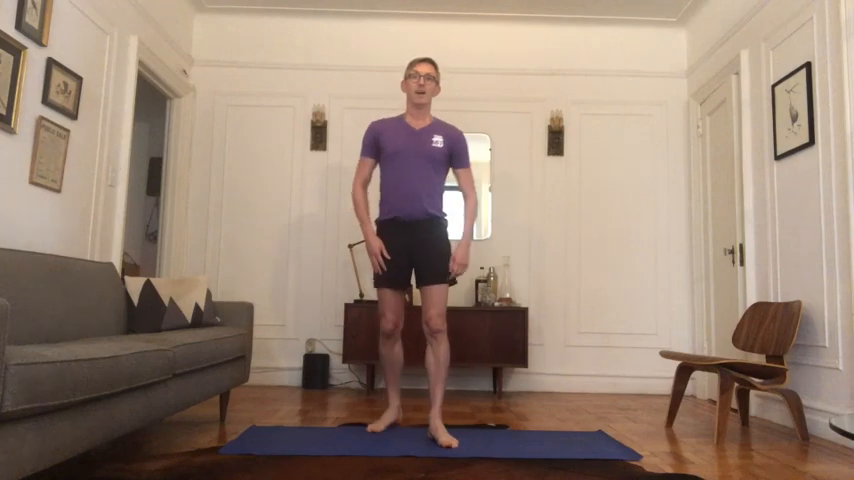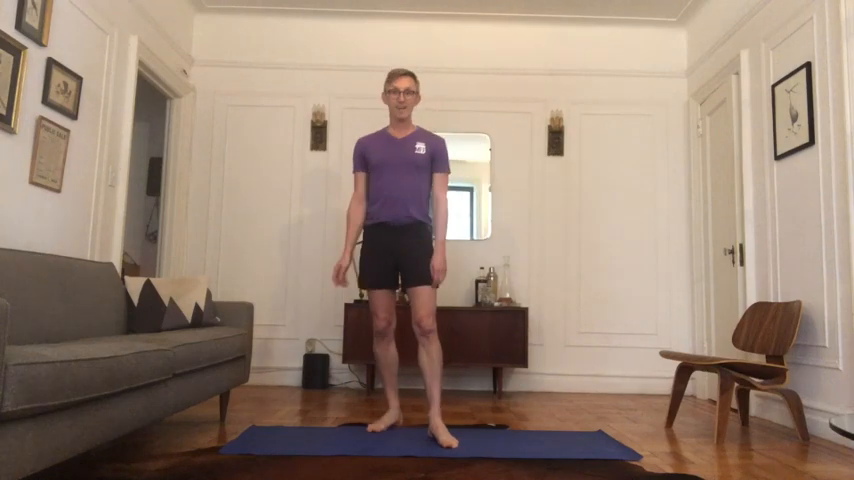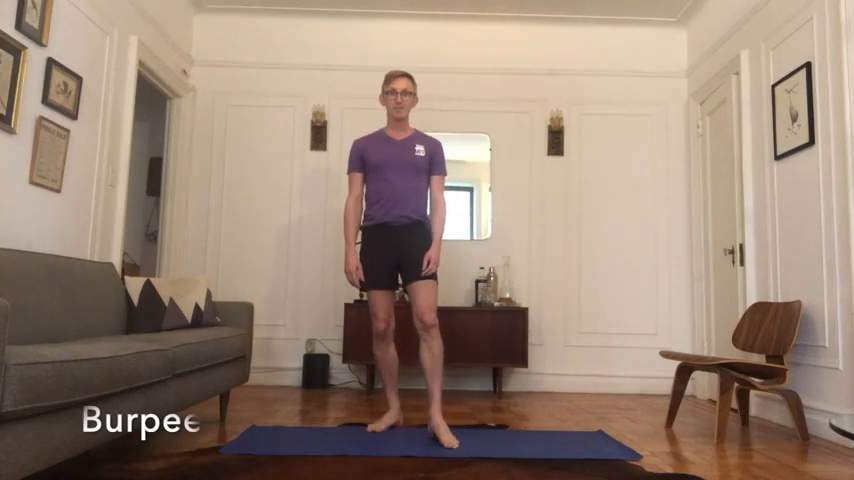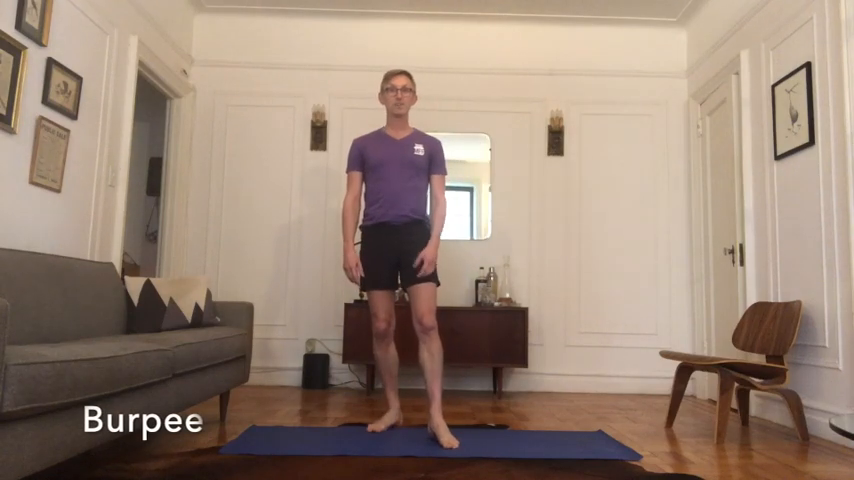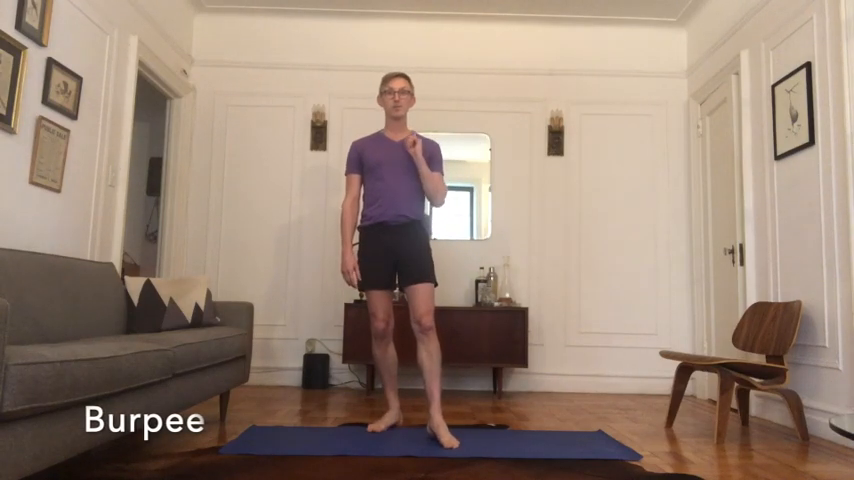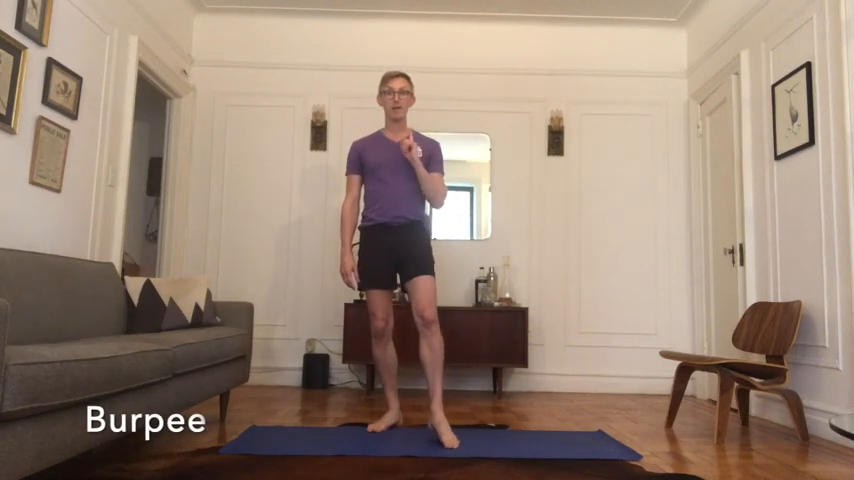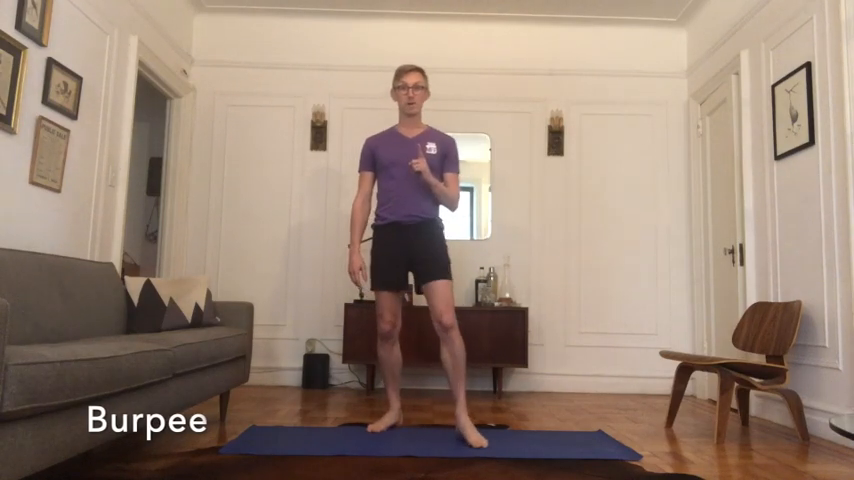
dt=0.5s
person 1, frame 1
left shoulder: (451, 136)
right shoulder: (380, 130)
left elbow: (470, 193)
right elbow: (359, 186)
left wrist: (464, 243)
right wrist: (369, 235)
left hip: (431, 233)
right hip: (390, 234)
left knee: (435, 326)
right knee: (389, 328)
left ankle: (436, 418)
right ankle: (393, 406)
person 1, frame 2
left shoulder: (433, 144)
right shoulder: (366, 145)
left elbow: (440, 200)
right elbow: (358, 201)
left wrist: (440, 249)
right wrist: (346, 251)
left hip: (417, 236)
right hip: (377, 238)
left knee: (426, 326)
right knee: (382, 327)
left ankle: (435, 417)
right ankle: (393, 408)
person 1, frame 3
left shoulder: (430, 146)
right shoulder: (363, 146)
left elbow: (437, 200)
right elbow: (354, 201)
left wrist: (436, 244)
right wrist: (350, 251)
left hip: (415, 236)
right hip: (376, 237)
left knee: (427, 322)
right knee: (381, 329)
left ankle: (435, 414)
right ankle: (393, 408)
person 1, frame 4
left shoulder: (430, 145)
right shoulder: (363, 145)
left elbow: (438, 199)
right elbow: (352, 198)
left wrist: (434, 244)
right wrist: (349, 247)
left hip: (416, 235)
right hip: (376, 237)
left knee: (426, 324)
right knee: (382, 328)
left ankle: (436, 416)
right ankle: (393, 408)
person 1, frame 5
left shoulder: (428, 147)
right shoulder: (361, 147)
left elbow: (438, 198)
right elbow: (351, 201)
left wrist: (418, 158)
right wrist: (346, 250)
left hip: (412, 235)
right hip: (374, 238)
left knee: (424, 324)
right knee: (381, 328)
left ankle: (435, 416)
right ankle: (393, 408)
person 1, frame 6
left shoulder: (428, 147)
right shoulder: (362, 147)
left elbow: (438, 199)
right elbow: (351, 201)
left wrist: (415, 161)
right wrist: (345, 251)
left hip: (414, 235)
right hip: (374, 238)
left knee: (427, 317)
right knee: (380, 327)
left ankle: (437, 411)
right ankle: (393, 408)
person 1, frame 7
left shoulder: (443, 142)
right shoulder: (375, 144)
left elbow: (453, 200)
right elbow: (362, 199)
left wrist: (428, 177)
right wrist: (354, 249)
left hip: (428, 235)
right hip: (388, 237)
left knee: (446, 323)
right knee: (387, 329)
left ankle: (462, 415)
right ankle: (394, 408)
